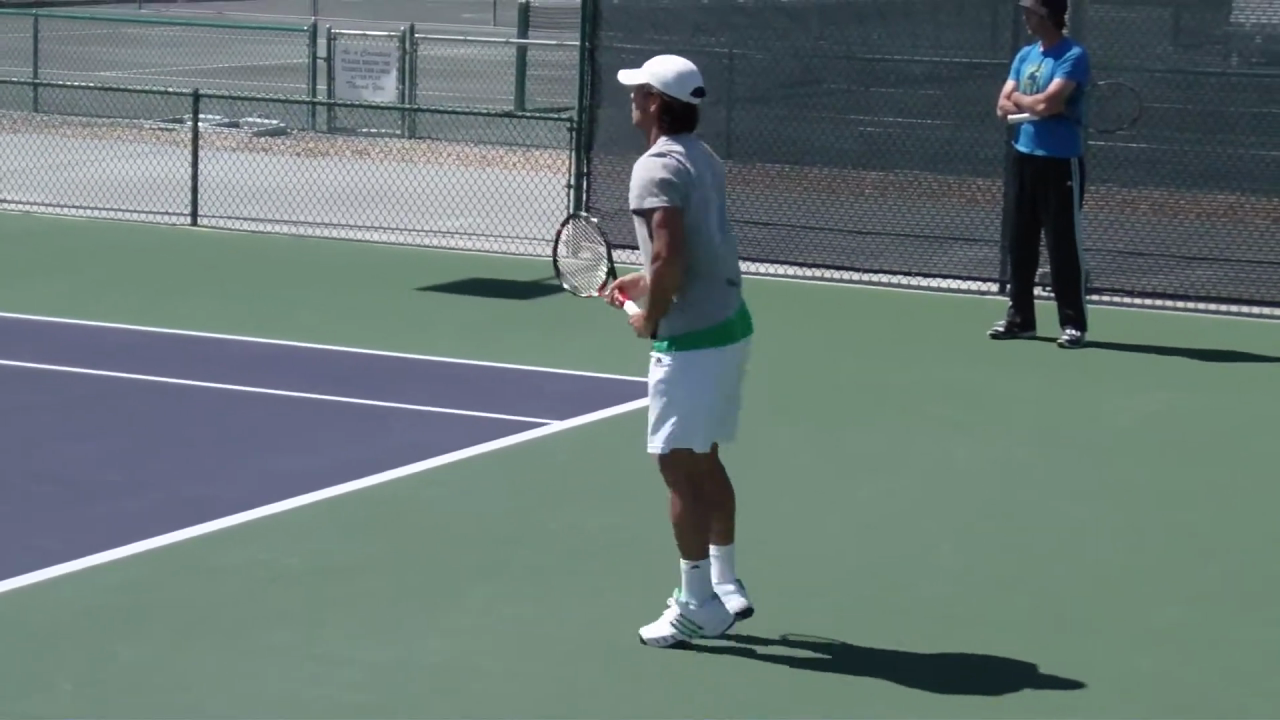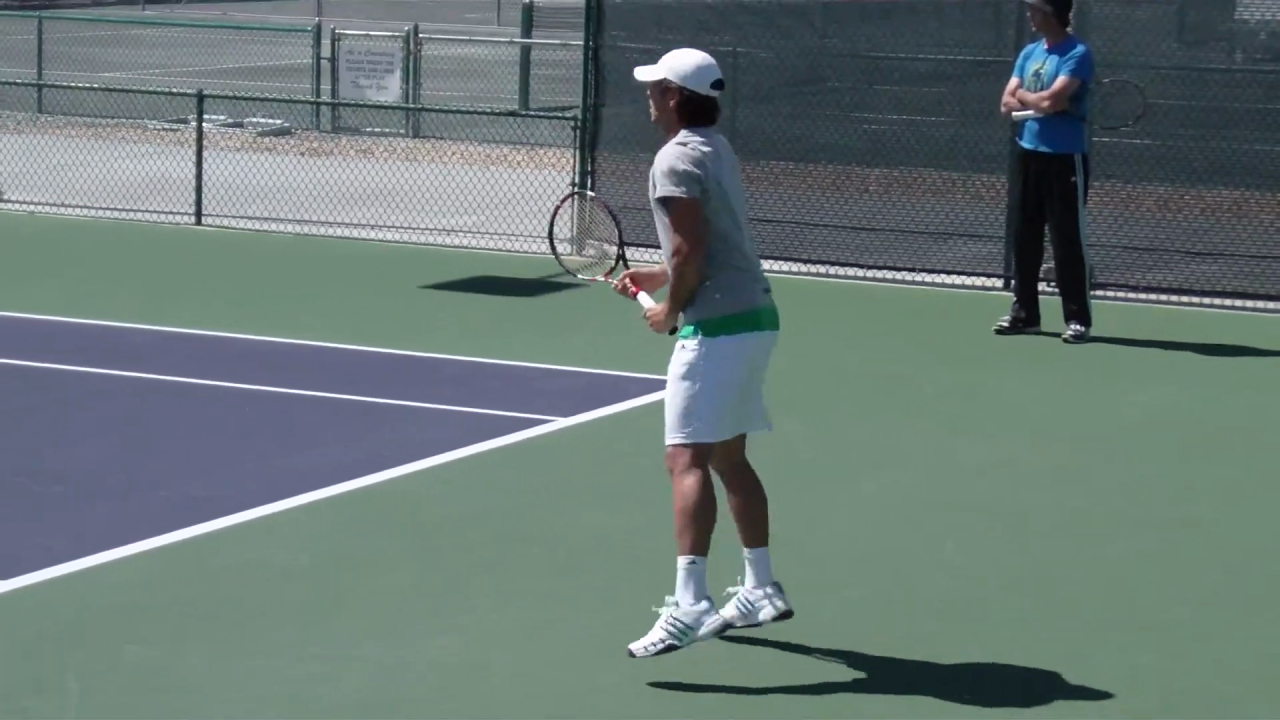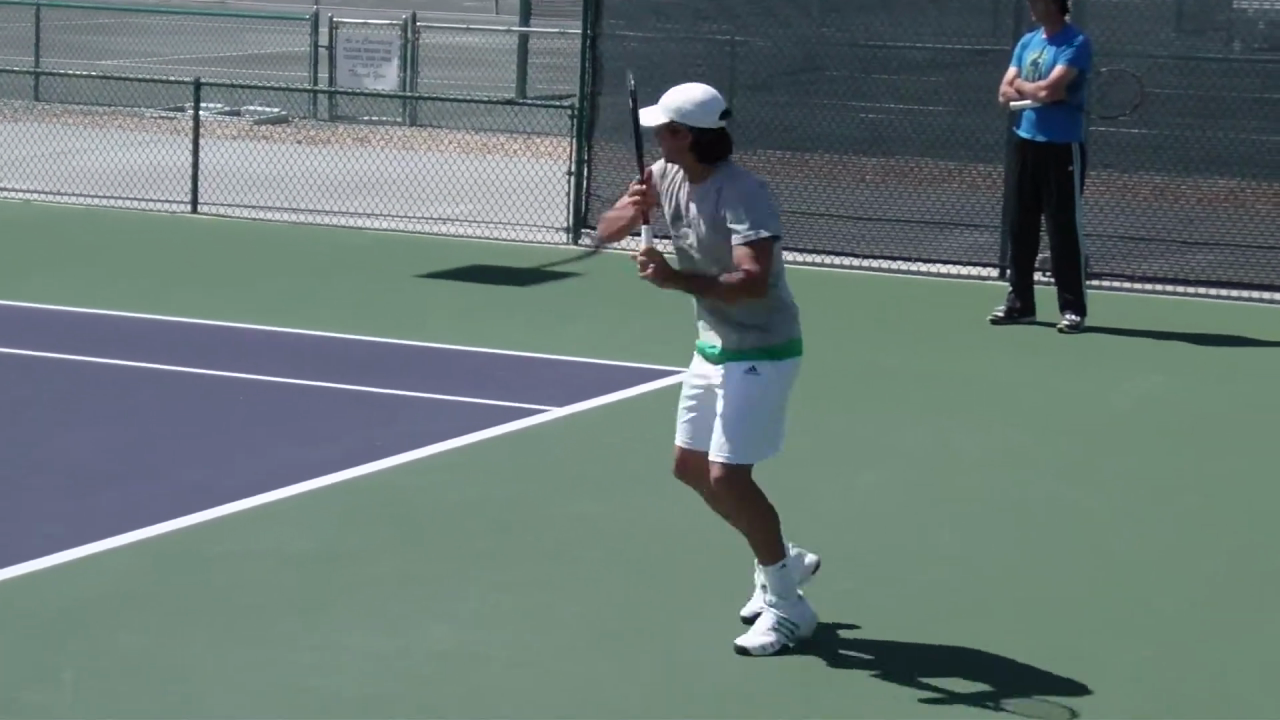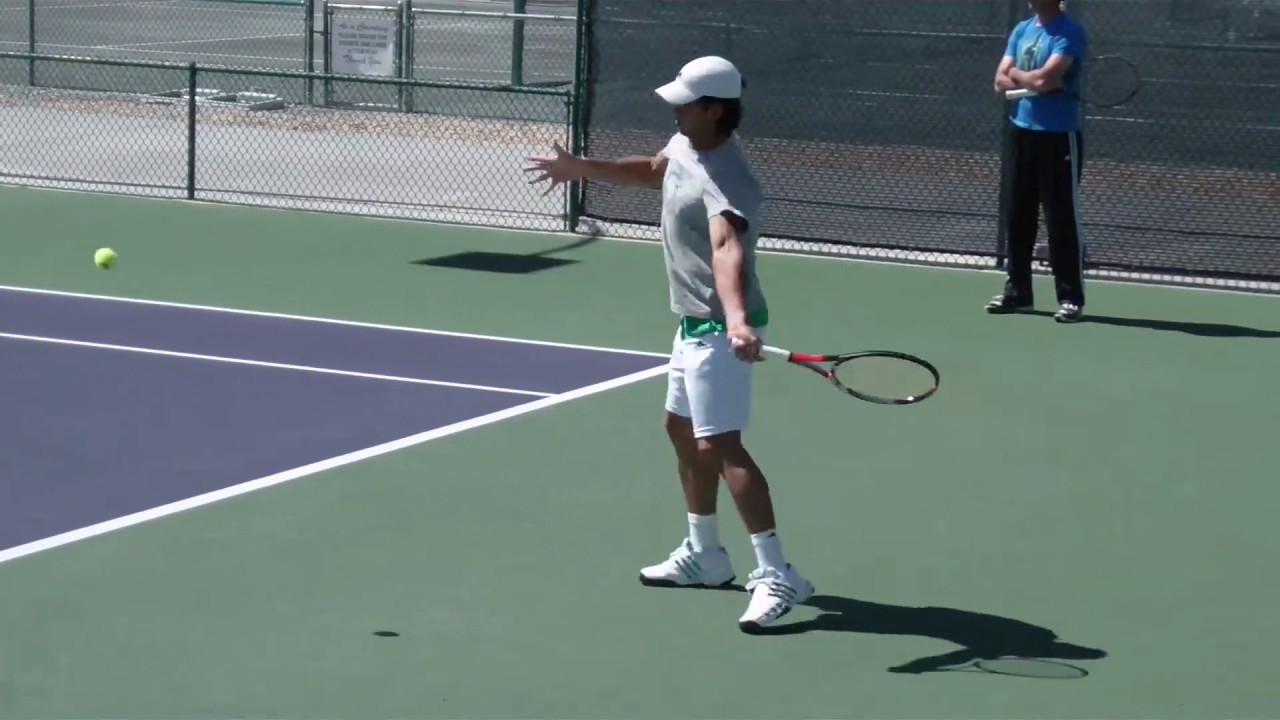
dt=0.5s
person 1, frame 1
left shoulder: (657, 166)
right shoulder: (702, 159)
left elbow: (668, 258)
left wrist: (648, 317)
right wrist: (640, 283)
left hip: (691, 336)
right hip: (730, 325)
left knee: (678, 464)
right knee: (704, 457)
left ankle: (698, 604)
right ankle: (725, 585)
person 1, frame 2
left shoulder: (676, 157)
right shoulder: (714, 150)
left elbow: (686, 249)
left wrist: (668, 307)
right wrist: (652, 278)
left hip: (717, 327)
right hip: (753, 318)
left knee: (687, 460)
right knee: (727, 454)
left ankle: (689, 605)
right ankle: (761, 590)
person 1, frame 3
left shoulder: (745, 193)
right shoulder: (666, 176)
left elbow: (755, 282)
right elbow: (607, 231)
left wrist: (681, 281)
right wrist: (629, 208)
left hip: (761, 354)
right hip: (716, 349)
left knee: (727, 477)
right knee: (690, 466)
left ankle: (786, 605)
right ankle: (786, 563)
person 1, frame 4
left shoulder: (723, 179)
right shoulder: (686, 144)
left elbow: (730, 248)
right elbow: (650, 168)
left wrist: (738, 319)
right wrist: (578, 168)
left hip: (717, 326)
right hip: (696, 323)
left knee: (720, 445)
right knee: (683, 431)
left ankle: (777, 577)
right ankle: (703, 553)
person 2, frame 1
left shoulder: (1073, 56)
right shoulder: (1024, 55)
left elbow: (1045, 103)
right elbow: (1004, 106)
left wrist: (1020, 98)
right wrist: (1035, 106)
left hip: (1060, 162)
right hip: (1024, 157)
left knee: (1064, 245)
right knee: (1020, 242)
left ankle: (1073, 323)
right ankle: (1020, 317)
person 2, frame 2
left shoulder: (1077, 54)
right shoulder: (1028, 53)
left elbow: (1050, 100)
right elbow: (1007, 103)
left wrist: (1024, 96)
right wrist: (1040, 104)
left hip: (1064, 159)
right hip: (1028, 154)
left knee: (1068, 241)
right knee: (1023, 237)
left ankle: (1078, 318)
right ankle: (1024, 312)
person 2, frame 3
left shoulder: (1076, 43)
right shoulder: (1027, 41)
left elbow: (1048, 90)
right elbow: (1005, 93)
left wrist: (1022, 84)
right wrist: (1036, 92)
left hip: (1061, 148)
right hip: (1025, 143)
left knee: (1064, 230)
right knee: (1019, 226)
left ankle: (1073, 307)
right ankle: (1020, 301)
person 2, frame 4
left shoulder: (1070, 31)
right shoulder: (1021, 30)
left elbow: (1044, 79)
right elbow: (1001, 81)
left wrist: (1017, 74)
right wrist: (1032, 80)
left hip: (1058, 136)
right hip: (1022, 132)
left knee: (1062, 219)
right knee: (1017, 216)
left ankle: (1070, 297)
right ankle: (1017, 290)
